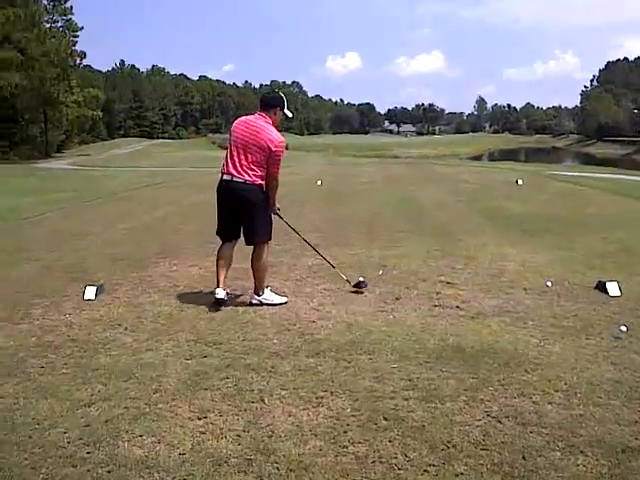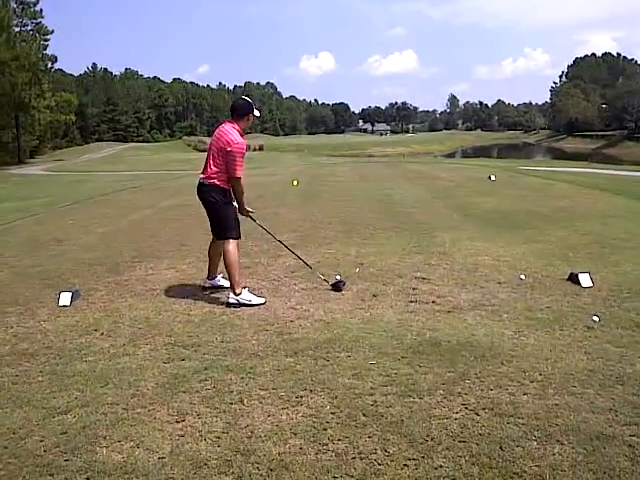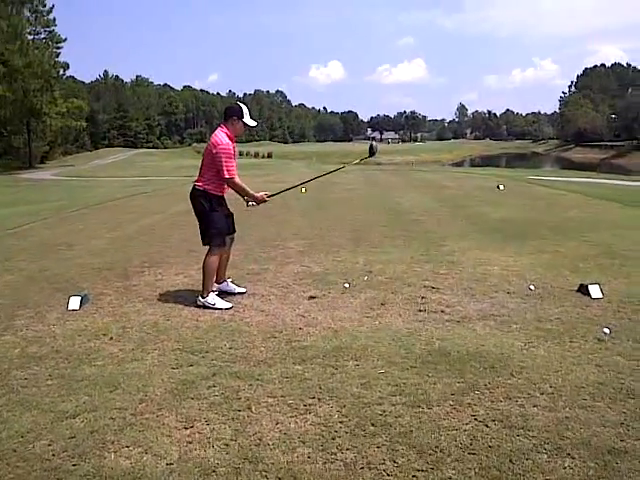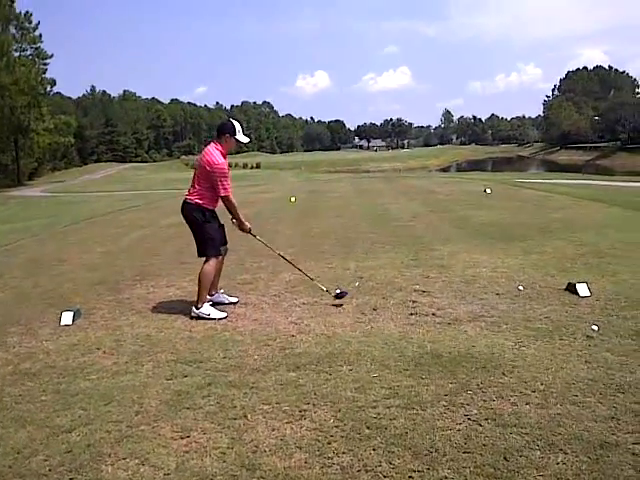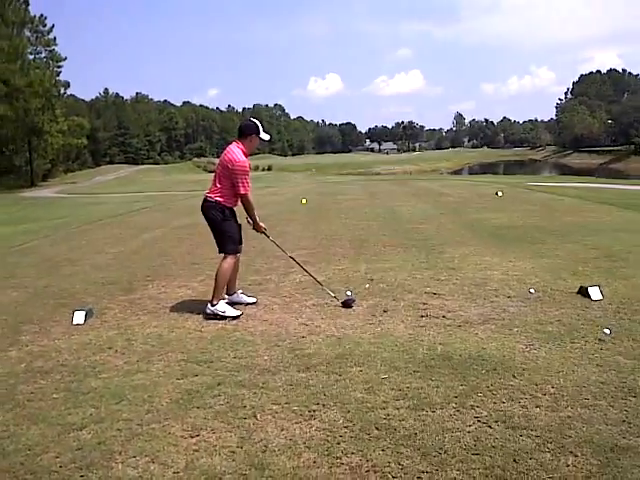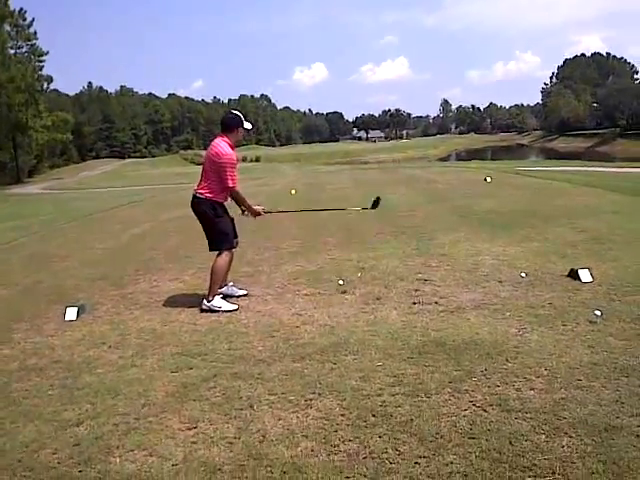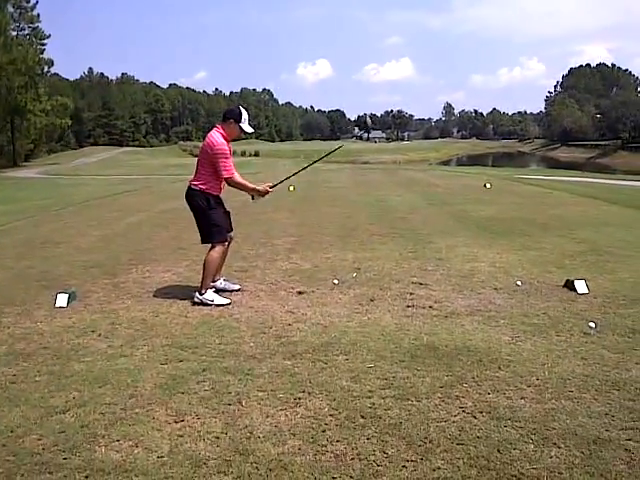
dt=0.7s
person 1, frame 1
left shoulder: (238, 123)
right shoulder: (276, 139)
right elbow: (272, 177)
right wrist: (272, 203)
left hip: (226, 185)
right hip: (251, 191)
left knee: (227, 240)
right knee: (261, 244)
left ankle: (220, 288)
right ankle: (260, 293)
person 1, frame 2
left shoulder: (222, 130)
right shoulder: (237, 142)
right elbow: (236, 179)
left wrist: (236, 201)
right wrist: (241, 205)
left hip: (208, 187)
right hip: (216, 191)
left knee: (220, 236)
right knee: (231, 240)
left ankle: (212, 278)
right ankle: (238, 292)
person 1, frame 3
left shoulder: (224, 138)
right shoulder: (223, 143)
left elbow: (230, 176)
right elbow: (231, 180)
left wrist: (246, 195)
right wrist: (253, 196)
left hip: (214, 196)
right hip: (207, 197)
left knee: (227, 238)
right knee: (216, 246)
left ankle: (220, 282)
right ankle: (206, 295)
person 1, frame 4
left shoulder: (212, 150)
right shoulder: (218, 162)
left elbow: (223, 195)
right elbow: (226, 197)
left wrist: (235, 217)
right wrist: (241, 221)
left hip: (203, 208)
right hip: (198, 210)
left knee: (221, 249)
right knee: (213, 256)
left ankle: (213, 293)
right ankle: (200, 306)
person 1, frame 5
left shoulder: (234, 150)
right shoulder: (240, 160)
right elbow: (244, 196)
left wrist: (252, 215)
right wrist: (255, 221)
left hip: (221, 206)
right hip: (217, 208)
left knee: (236, 249)
right knee: (231, 253)
left ankle: (232, 293)
right ankle: (215, 303)
person 1, frame 6
left shoulder: (219, 145)
right shoulder: (226, 153)
right elbow: (232, 189)
left wrist: (242, 204)
right wrist: (252, 208)
left hip: (211, 202)
right hip: (208, 204)
left knee: (232, 243)
right knee: (226, 249)
left ankle: (222, 286)
right ankle: (210, 300)
person 1, frame 7
left shoulder: (220, 139)
right shoulder: (218, 143)
left elbow: (231, 173)
right elbow: (231, 180)
left wrist: (252, 189)
right wrist: (256, 189)
left hip: (209, 195)
right hip: (202, 196)
left knee: (227, 237)
right knee: (219, 242)
left ankle: (215, 280)
right ankle: (203, 292)
